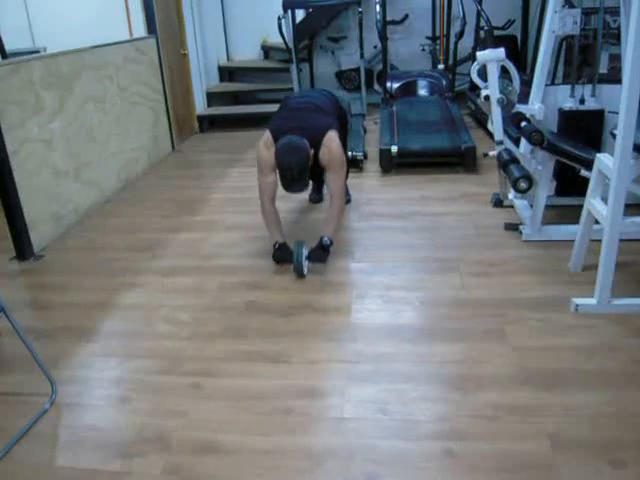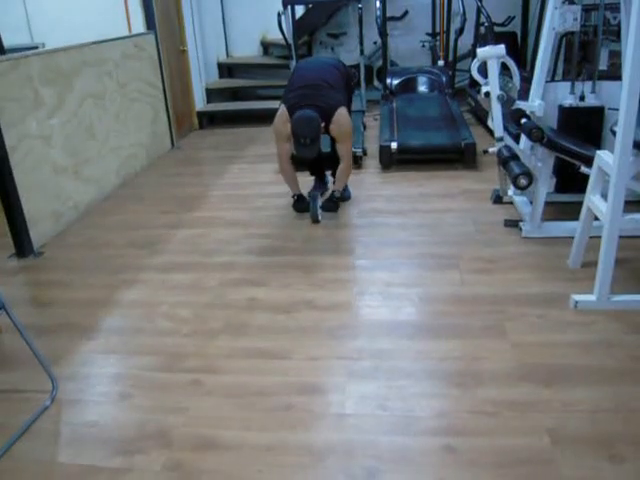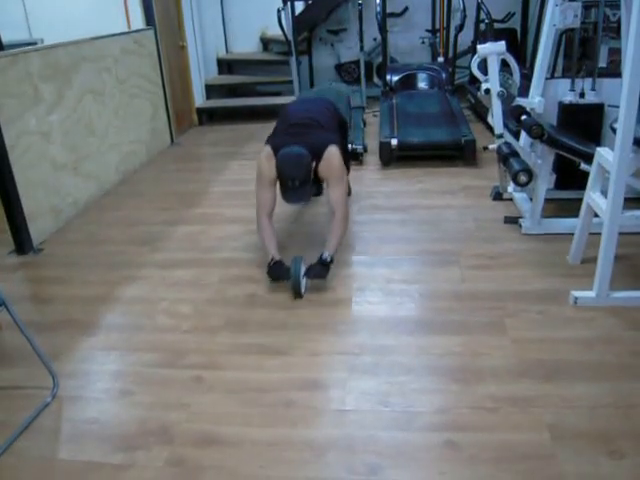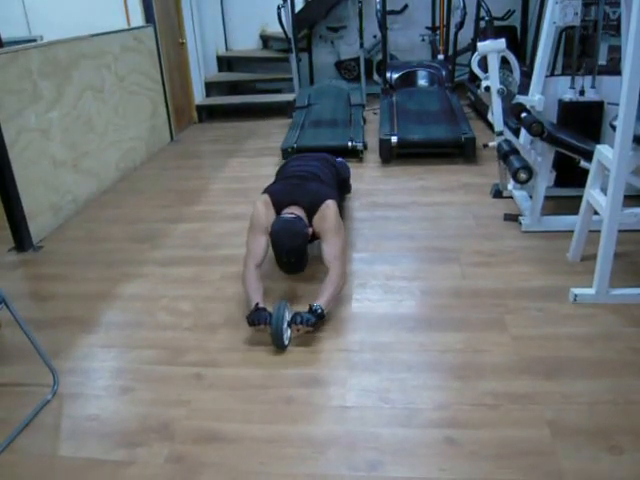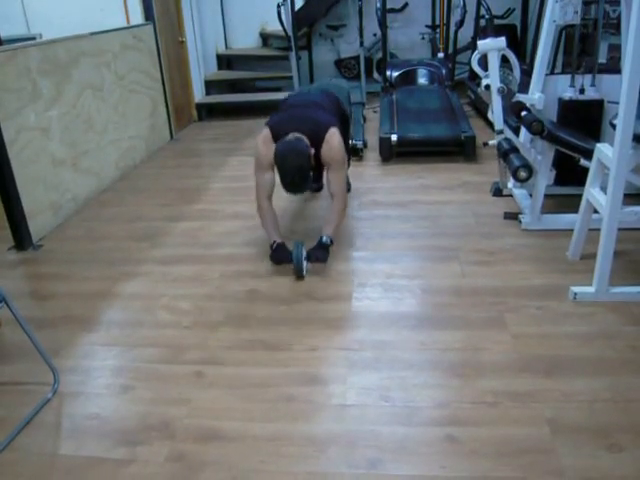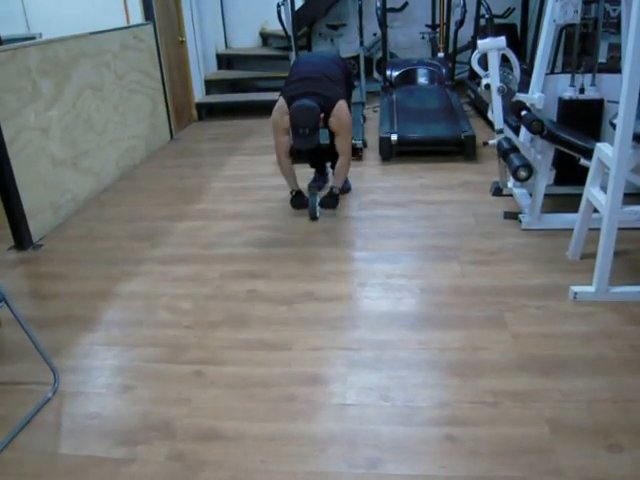
dt=0.7s
person 1, frame 1
left shoulder: (330, 146)
right shoulder: (267, 147)
left elbow: (337, 199)
right elbow: (267, 201)
left wrist: (325, 243)
right wrist: (279, 244)
left hip: (331, 103)
left knee: (340, 167)
left ankle: (341, 183)
right ankle: (317, 182)
person 1, frame 2
left shoulder: (339, 119)
right shoulder: (282, 120)
left elbow: (346, 161)
right elbow: (284, 162)
left wrist: (335, 195)
right wrist: (297, 196)
left knee: (339, 140)
right knee: (308, 146)
left ankle: (338, 180)
right ankle: (319, 178)
person 1, frame 3
left shoulder: (330, 157)
right shoulder: (268, 159)
left elbow: (340, 213)
right elbow: (263, 215)
left wrist: (325, 259)
right wrist: (274, 260)
left hip: (329, 109)
right hip: (292, 111)
left knee: (341, 173)
left ankle: (341, 180)
right ankle: (317, 181)
person 1, frame 4
left shoulder: (326, 211)
right shoulder: (264, 208)
left elbow: (337, 269)
right elbow: (251, 265)
left wrist: (316, 310)
right wrist: (257, 307)
left hip: (329, 166)
right hip: (291, 167)
left ankle: (342, 165)
person 1, frame 5
left shoulder: (331, 142)
right shoulder: (265, 144)
left elbow: (338, 198)
right elbow: (263, 200)
left wrist: (325, 242)
right wrist: (276, 243)
left hip: (334, 100)
right hip: (293, 102)
right ankle: (317, 175)
person 1, frame 6
left shoulder: (339, 111)
right shoulder: (281, 112)
left elbow: (345, 155)
right elbow: (283, 155)
left wrist: (334, 191)
right wrist: (295, 191)
left knee: (338, 135)
right knee: (300, 144)
left ankle: (336, 171)
right ankle: (320, 171)
